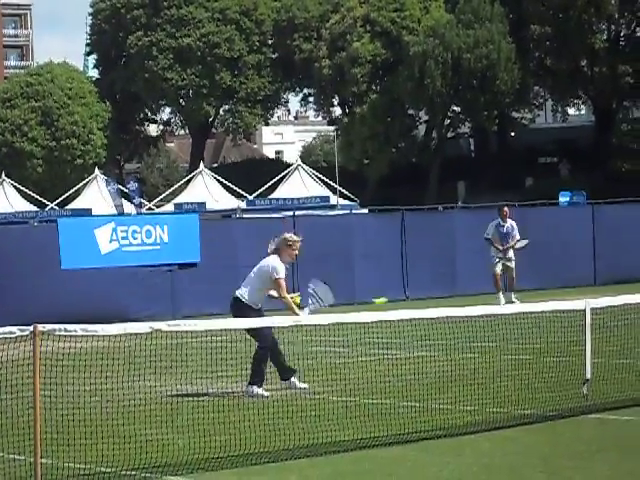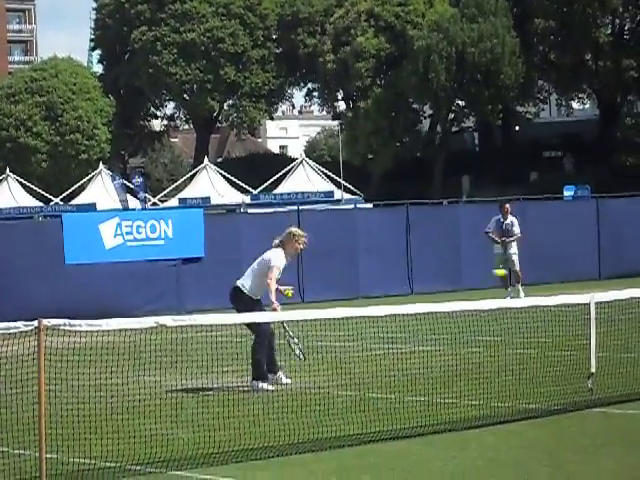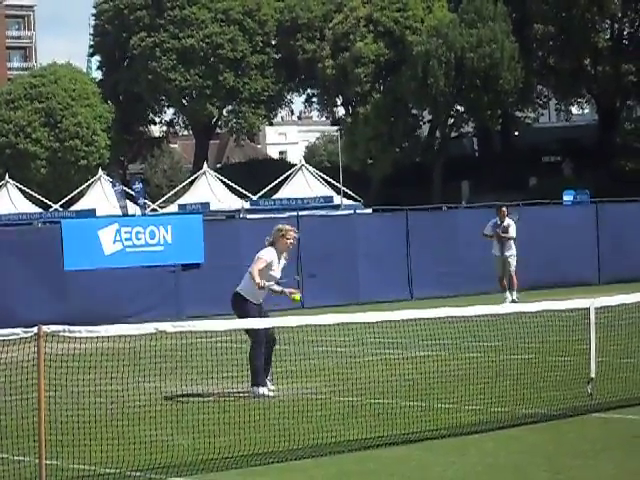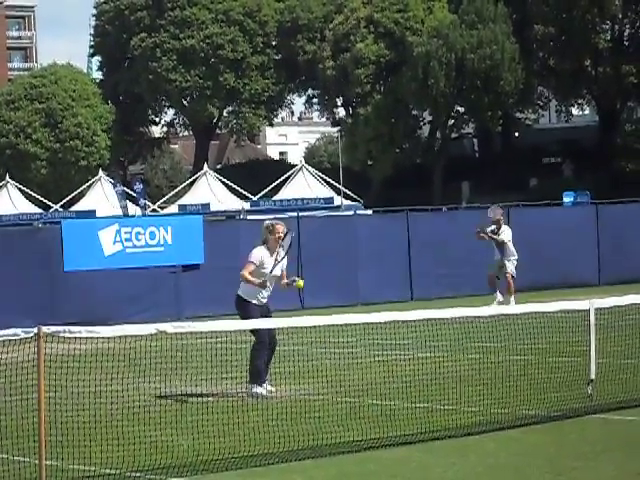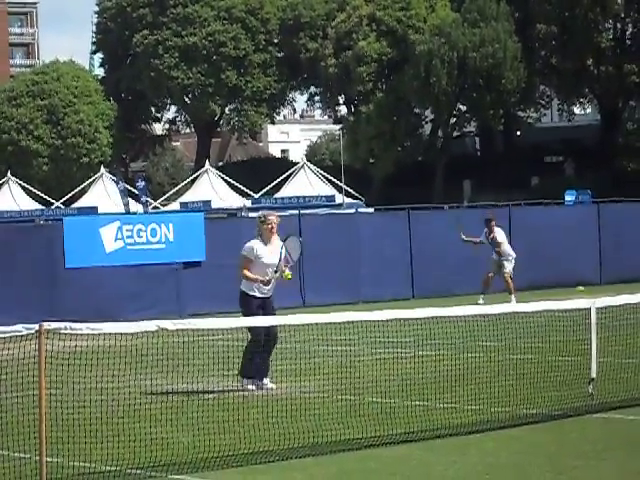
dt=0.2s
person 1, frame 1
left shoulder: (275, 261)
right shoulder: (277, 265)
right elbow: (283, 296)
left wrist: (288, 297)
right wrist: (297, 312)
left hip: (252, 306)
right hip: (242, 306)
left knee: (271, 341)
right knee: (266, 342)
left ankle: (288, 377)
right ankle: (254, 385)
person 1, frame 2
left shoulder: (279, 255)
right shoulder: (278, 256)
right elbow: (270, 280)
left wrist: (278, 288)
right wrist: (273, 300)
left hip: (251, 297)
right hip: (242, 295)
left knee: (268, 333)
right knee: (262, 333)
left ankle: (273, 373)
right ankle: (258, 380)
person 1, frame 3
left shoulder: (281, 258)
right shoulder: (268, 254)
right elbow: (253, 269)
left wrist: (284, 291)
right wrist: (258, 281)
left hip: (255, 302)
right hip: (243, 300)
left knee: (269, 338)
right knee: (258, 339)
left ankle: (263, 379)
right ankle: (257, 385)
person 1, frame 4
left shoulder: (282, 255)
right shoulder: (259, 253)
left elbow: (281, 281)
right elbow: (243, 275)
left wrist: (290, 282)
right wrist: (256, 282)
left hip: (262, 303)
right hip: (247, 302)
left knee: (271, 341)
right knee: (262, 338)
left ankle: (261, 381)
right ankle: (255, 384)
person 1, frame 5
left shoulder: (280, 245)
right shoulder: (252, 246)
right elbow: (242, 271)
left wrist: (283, 273)
right wrist: (259, 280)
left hip: (267, 298)
right hip: (250, 297)
left knee: (272, 336)
right knee: (257, 336)
left ankle: (261, 377)
right ankle: (247, 378)
